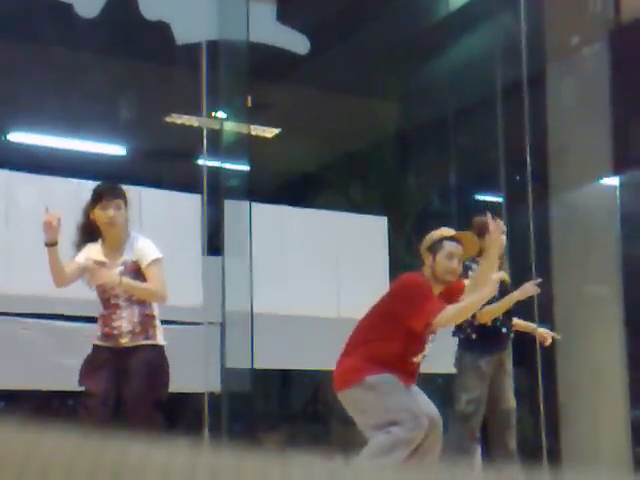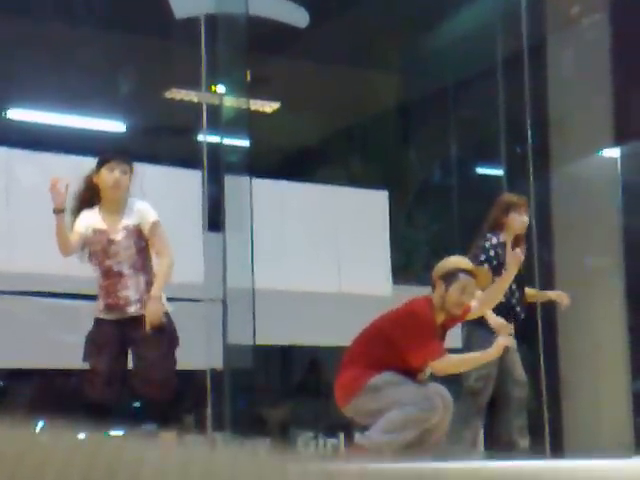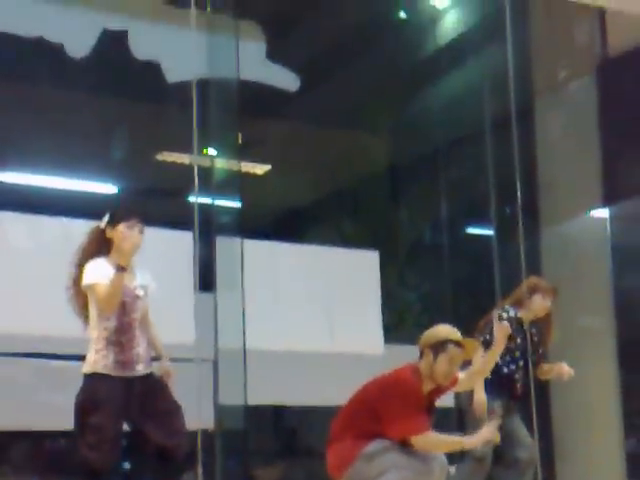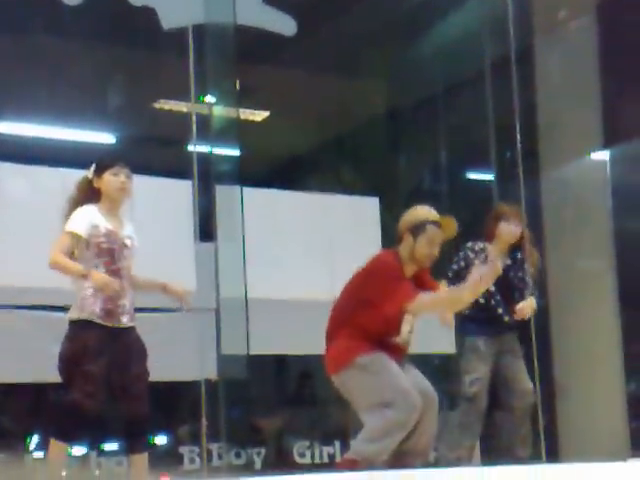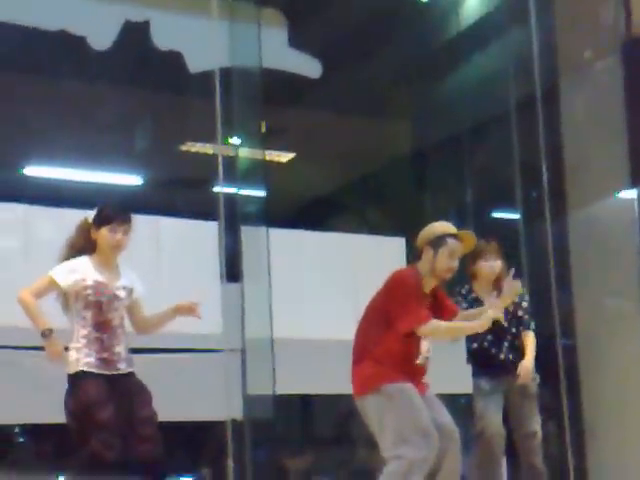
dt=1s
person 1, frame 1
left shoulder: (141, 246)
right shoulder: (91, 251)
left elbow: (160, 293)
right elbow: (61, 280)
left wrist: (117, 279)
right wrist: (51, 242)
left hip: (144, 344)
right hip: (106, 345)
left knee: (142, 415)
right knee: (94, 411)
person 1, frame 2
left shoulder: (141, 210)
right shoulder: (88, 218)
left elbow: (164, 257)
right elbow: (67, 251)
left wrist: (155, 297)
right wrist: (60, 209)
left hip: (146, 312)
right hip: (108, 316)
left knee: (157, 380)
right knee: (99, 387)
person 1, frame 3
left shoulder: (141, 275)
right shoulder: (97, 267)
right elbow: (107, 305)
left wrist: (162, 357)
right wrist: (121, 264)
left hip: (141, 374)
right hip: (104, 374)
left knee: (172, 439)
right knee: (100, 451)
person 1, frame 4
left shoulder: (127, 227)
right shoulder: (86, 215)
right elbow: (56, 257)
left wrist: (163, 286)
right wrist: (89, 274)
left hip: (124, 326)
right hip: (89, 323)
left knee: (136, 405)
right knee: (80, 401)
person 1, frame 5
left shoulder: (129, 278)
right shoulder: (77, 268)
left elbow: (141, 325)
right elbow: (26, 296)
left wrist: (176, 311)
right wrist: (48, 334)
left hip: (123, 374)
right hip: (87, 373)
left knee: (149, 447)
right knee: (105, 453)
person 2, frame 1
right shoulder: (471, 272)
right elbow: (481, 315)
left wrist: (534, 329)
right wrist: (518, 294)
left hip: (501, 353)
right hip: (475, 354)
left knee: (505, 416)
right knee: (469, 419)
person 2, frame 2
left shoulder: (513, 249)
right shoulder: (489, 244)
left wrist: (548, 295)
right wrist: (490, 316)
left hip: (504, 331)
right hip: (485, 329)
left knee: (516, 389)
right knee: (477, 392)
left ankle: (512, 451)
right ankle: (464, 454)
person 2, frame 3
left shoulder: (533, 332)
right shoulder: (505, 315)
left elbow: (539, 369)
left wrist: (557, 369)
right wrist: (478, 391)
left hip: (508, 400)
right hip: (486, 395)
left knee: (524, 453)
right knee: (481, 454)
person 2, frame 4
left shoulder: (521, 260)
right shoulder: (473, 251)
left elbow: (529, 295)
right elbow: (447, 282)
left wrist: (527, 306)
left hip: (507, 336)
right hip: (476, 334)
left knee: (523, 395)
right knee: (474, 396)
left ankle: (520, 458)
right ankle: (454, 460)
person 2, frame 5
right shoulder: (463, 297)
left elbow: (527, 328)
left wrist: (529, 358)
left hip: (518, 373)
right hip: (485, 377)
left knee: (530, 434)
right knee: (490, 433)
person 3, frame 1
left shoulder: (441, 289)
right shoulder: (412, 285)
left elbow: (475, 286)
right elbow: (442, 319)
left wrist: (494, 247)
right wrist: (487, 292)
left hip: (393, 376)
right hip: (361, 374)
left knee: (430, 422)
right knee: (410, 423)
person 3, frame 2
left shoulder: (444, 310)
right shoulder: (418, 314)
left elbow: (482, 306)
right elbow: (439, 365)
left wrist: (510, 272)
right wrist: (490, 353)
left hip: (384, 384)
right hip: (357, 386)
left knee: (441, 403)
right knee: (428, 403)
right ankle: (364, 452)
person 3, frame 3
left shoulder: (431, 378)
right shoulder: (404, 384)
left elbow: (469, 379)
right elbow: (420, 440)
left wrist: (498, 346)
right wrist: (471, 442)
left hip: (375, 451)
right hip: (351, 455)
left knee: (436, 465)
person 3, frame 4
left shoulder: (416, 273)
right shoulder: (384, 266)
left elbow: (447, 303)
right elbow: (417, 306)
left wrist: (483, 283)
right wrist: (465, 289)
left hip: (385, 352)
right hip: (353, 351)
left knee: (426, 400)
right knee: (403, 404)
left ankle: (406, 470)
right ankle: (353, 467)
person 3, frame 5
left shoulder: (433, 291)
right shoulder: (404, 281)
left elbow: (460, 320)
right elbow: (427, 328)
left wrist: (501, 301)
right wrist: (477, 324)
left hip: (409, 379)
right hip: (380, 378)
left knee: (447, 437)
right knee: (417, 447)
